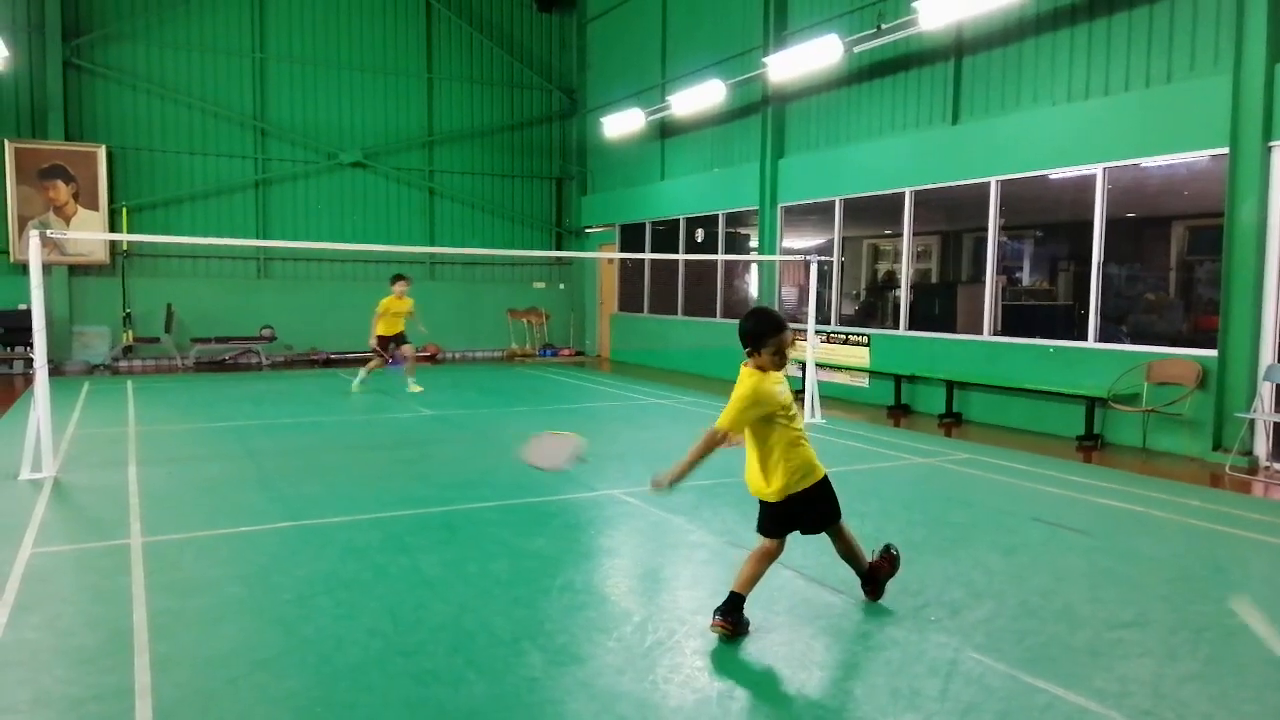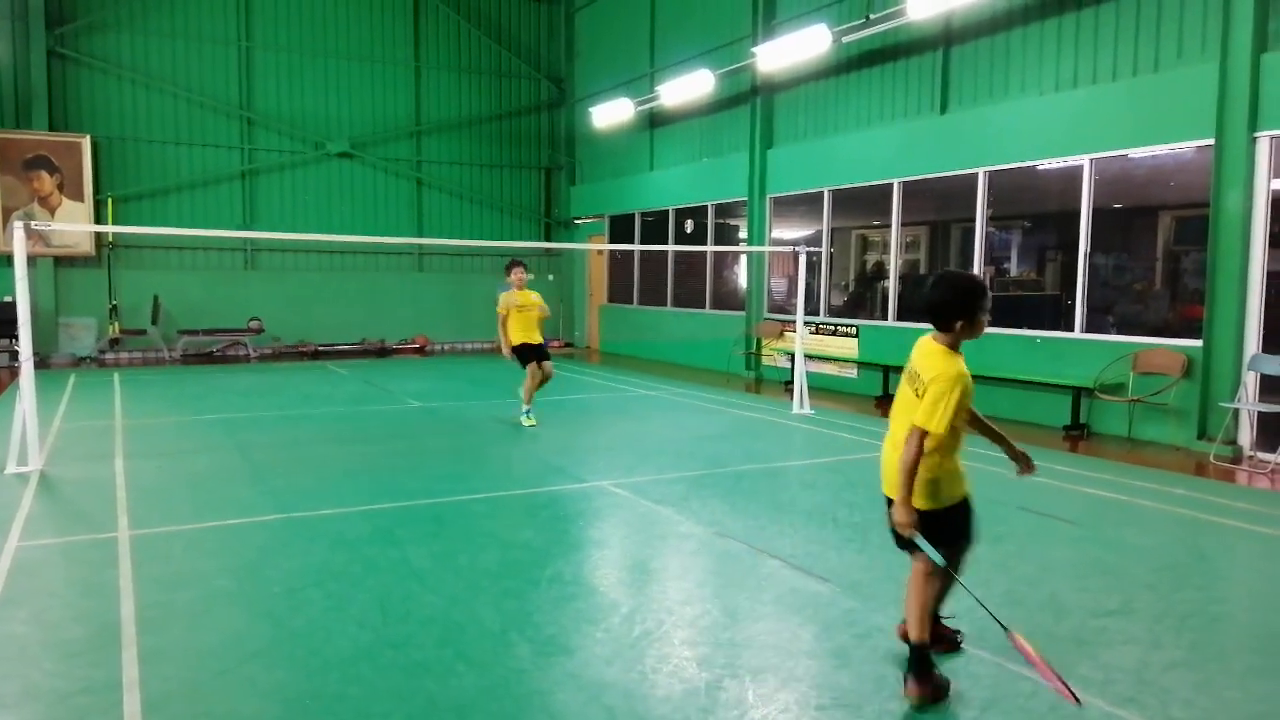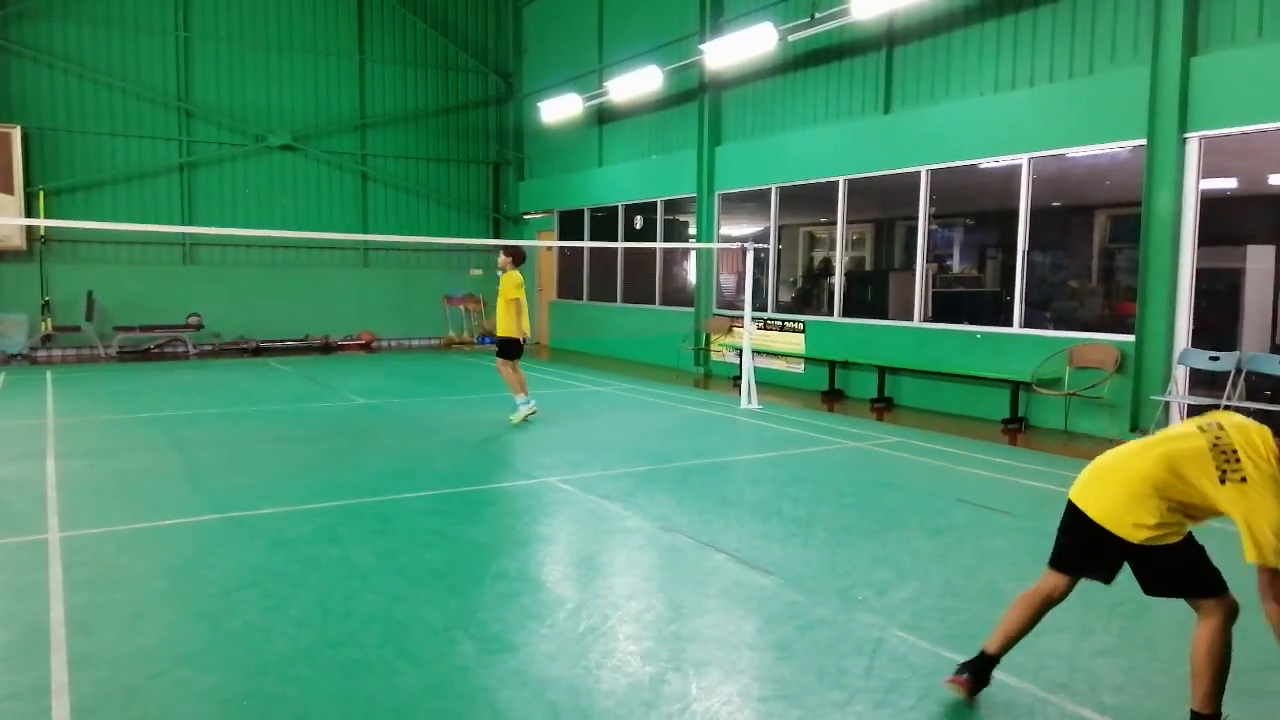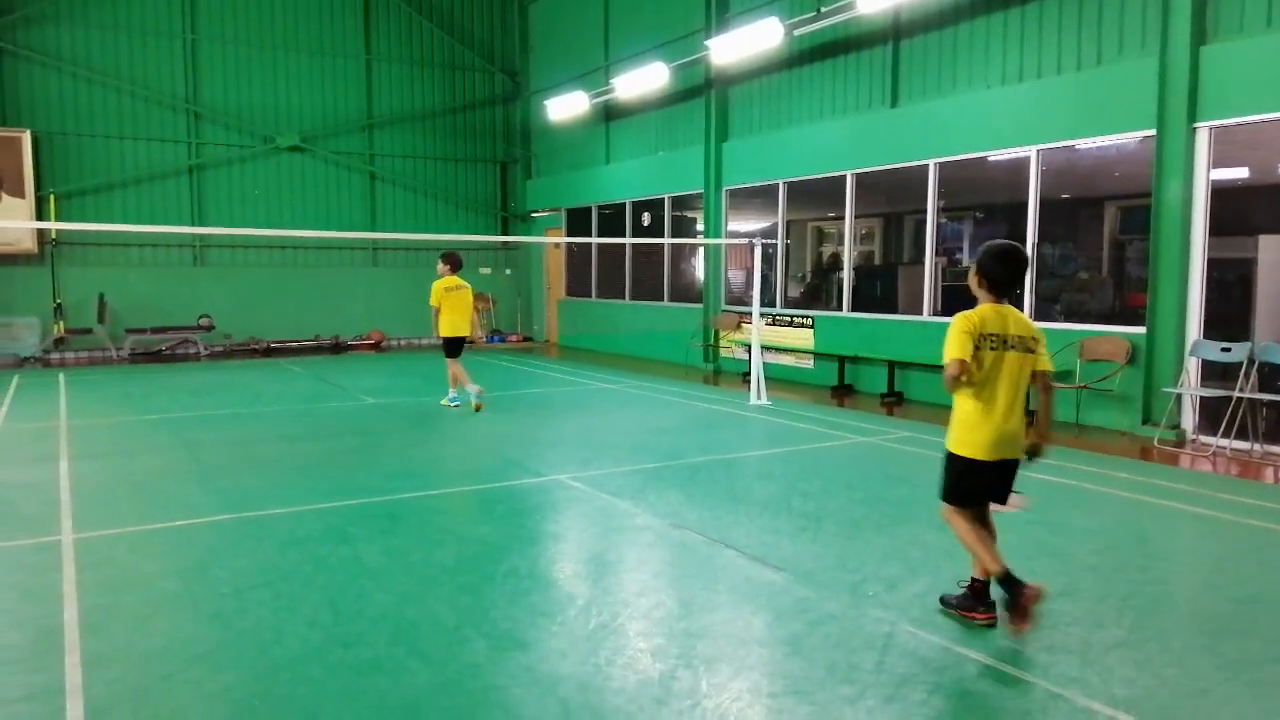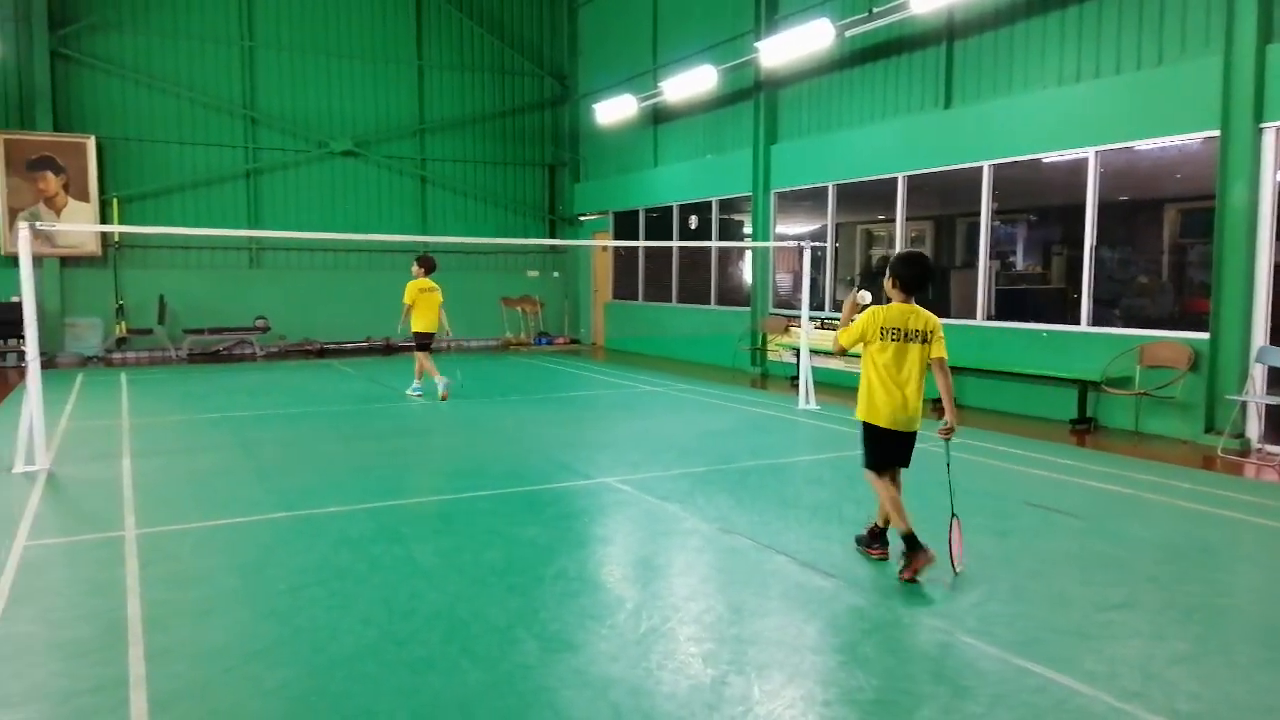
dt=1s
person 1, frame 1
left shoulder: (769, 373)
right shoulder: (754, 388)
right elbow: (718, 435)
right wrist: (679, 471)
left hip: (770, 479)
right hip: (799, 474)
left knee: (771, 544)
right knee: (834, 526)
left ankle: (729, 612)
right ankle: (871, 576)
person 1, frame 2
left shoulder: (926, 346)
right shoulder: (952, 373)
right elbow: (916, 437)
left wrist: (1009, 446)
right wrist: (904, 502)
left hip: (898, 473)
right hip: (931, 483)
left knee: (923, 560)
right knee: (953, 550)
left ankle: (918, 665)
right ankle: (924, 627)
person 1, frame 3
left shoulder: (1232, 423)
left hip: (1094, 485)
right hip: (1141, 515)
left knee: (1053, 586)
right knee: (1218, 610)
left ankle: (977, 668)
person 1, frame 4
left shoulder: (967, 322)
right shoulder: (1028, 329)
left elbow: (956, 372)
right elbow: (1044, 386)
left wrist: (951, 382)
right wrist: (1039, 432)
left hip: (972, 438)
right hip: (1009, 439)
left knee: (955, 512)
right knee: (978, 510)
left ankle: (1014, 588)
right ankle: (978, 597)
person 1, frame 5
left shoulder: (874, 316)
right shoulder: (931, 322)
left elbow: (838, 346)
right elbow: (940, 369)
left wrist: (847, 314)
right wrist: (950, 413)
left hip: (878, 412)
right hip: (909, 415)
left knee: (879, 477)
right knee: (891, 475)
left ankle: (914, 546)
right ankle: (877, 537)
